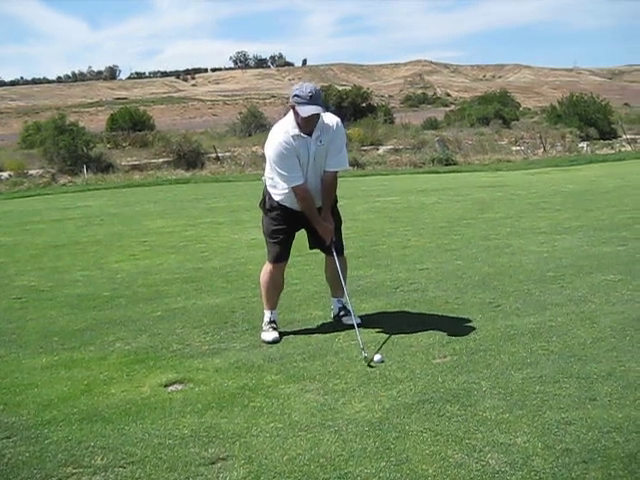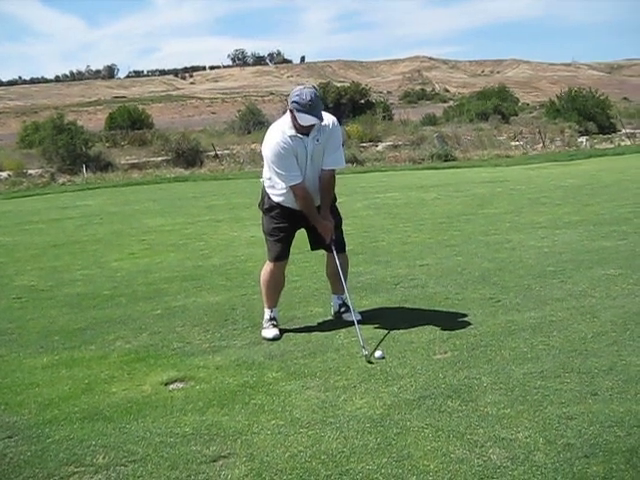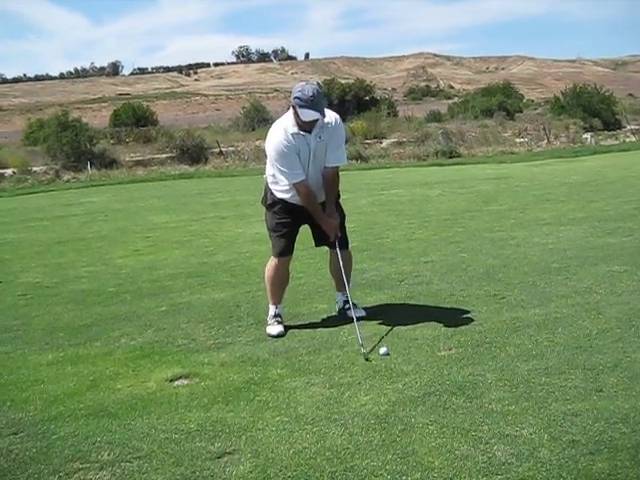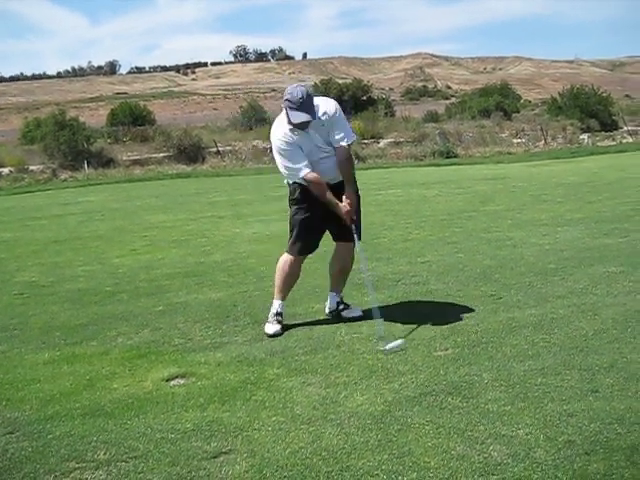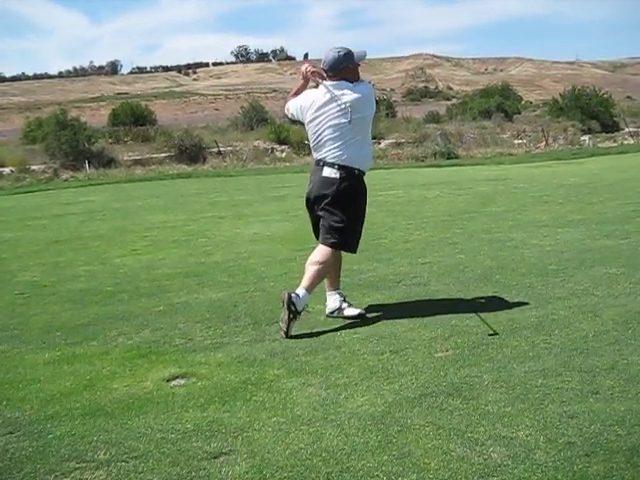
dt=1s
person 1, frame 1
left shoulder: (334, 126)
right shoulder: (280, 140)
left elbow: (330, 175)
right elbow: (299, 190)
left wrist: (327, 213)
right wrist: (318, 223)
left hip: (321, 200)
right hip: (283, 204)
left knee: (336, 252)
right knee: (276, 261)
left ankle: (339, 306)
right ankle: (269, 319)
person 1, frame 2
left shoulder: (330, 126)
right shoulder: (277, 140)
left elbow: (328, 174)
right elbow: (297, 189)
left wrist: (326, 212)
right wrist: (318, 222)
left hip: (319, 199)
right hip: (282, 204)
left knee: (338, 250)
right knee: (277, 260)
left ankle: (339, 303)
right ankle: (269, 316)
person 1, frame 3
left shoulder: (334, 124)
right shoulder: (280, 137)
left elbow: (332, 172)
right elbow: (299, 186)
left wrist: (332, 211)
right wrist: (322, 219)
left hip: (323, 196)
right hip: (285, 201)
left knee: (341, 247)
right knee: (281, 256)
left ankle: (342, 300)
right ankle: (274, 312)
person 1, frame 4
left shoulder: (329, 108)
right shoulder: (282, 137)
left elbow: (344, 151)
right elbow: (309, 177)
left wrist: (350, 193)
right wrist: (334, 204)
left hip: (340, 187)
right hip: (307, 193)
left knee: (346, 245)
right knee: (296, 253)
left ankle: (335, 301)
right ankle: (276, 310)
person 1, frame 5
left shoulder: (309, 99)
right shoulder: (364, 94)
left elbow: (288, 107)
left wrist: (305, 80)
right wrist: (321, 78)
left hip: (321, 176)
right hip: (345, 180)
left knee: (331, 240)
right knee: (330, 243)
left ankle: (335, 300)
right ankle: (298, 297)
